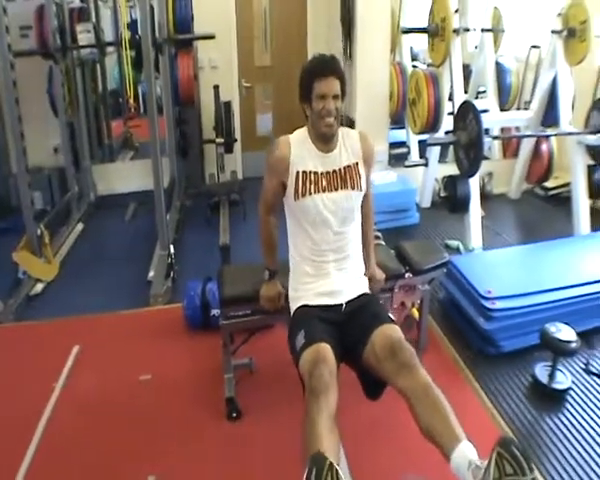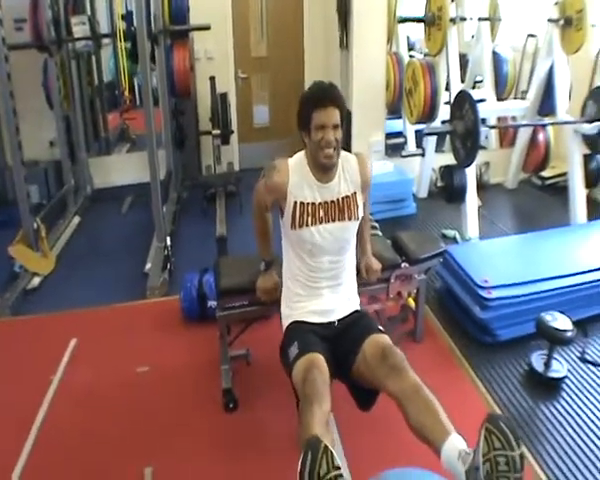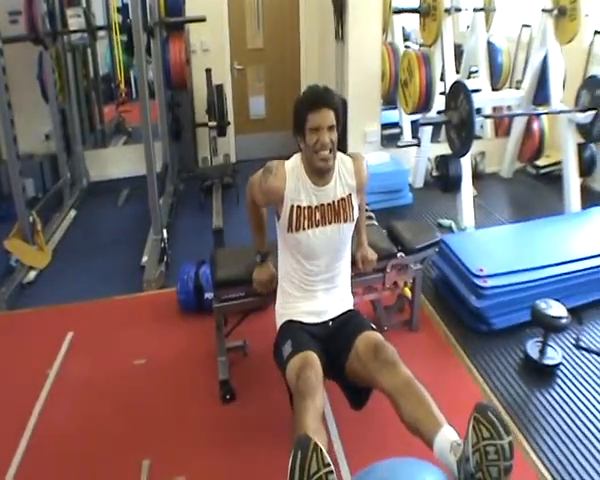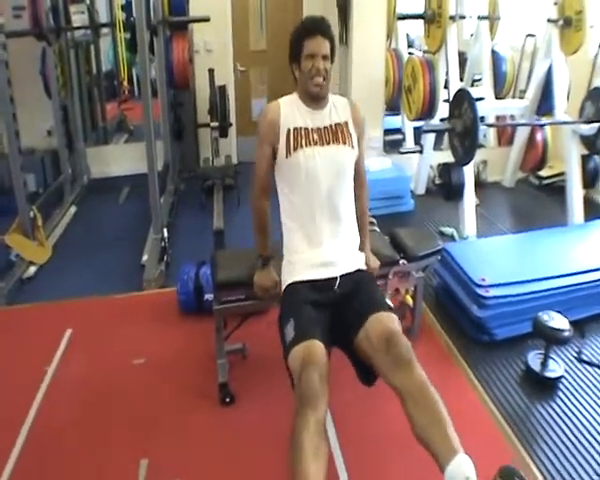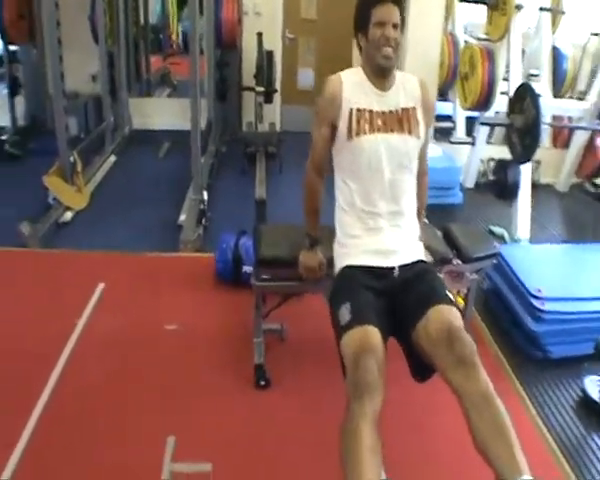
dt=0.5s
person 1, frame 1
left shoulder: (362, 146)
right shoulder: (284, 153)
right elbow: (266, 212)
right wrist: (270, 276)
left hip: (356, 292)
right hip: (310, 300)
left knee: (402, 357)
right knee: (321, 378)
person 1, frame 2
left shoulder: (360, 168)
right shoulder: (281, 177)
right elbow: (259, 207)
right wrist: (267, 268)
left hip: (348, 310)
right hip: (303, 317)
left knee: (393, 362)
right knee: (313, 382)
person 1, frame 3
left shoulder: (356, 169)
right shoulder: (278, 180)
right elbow: (252, 198)
right wrist: (262, 259)
left hip: (342, 310)
right hip: (297, 317)
left knee: (385, 358)
right knee: (307, 379)
person 1, frame 4
left shoulder: (351, 112)
right shoulder: (276, 115)
right elbow: (260, 192)
right wrist: (264, 261)
left hip: (352, 269)
right hip: (303, 276)
left knee: (399, 354)
right knee: (312, 384)
person 1, frame 5
left shoulder: (421, 94)
right shoulder: (338, 91)
right elbow: (315, 171)
right wrist: (311, 242)
left hip: (410, 257)
right hip: (358, 260)
left knee: (461, 351)
right knee: (366, 376)
